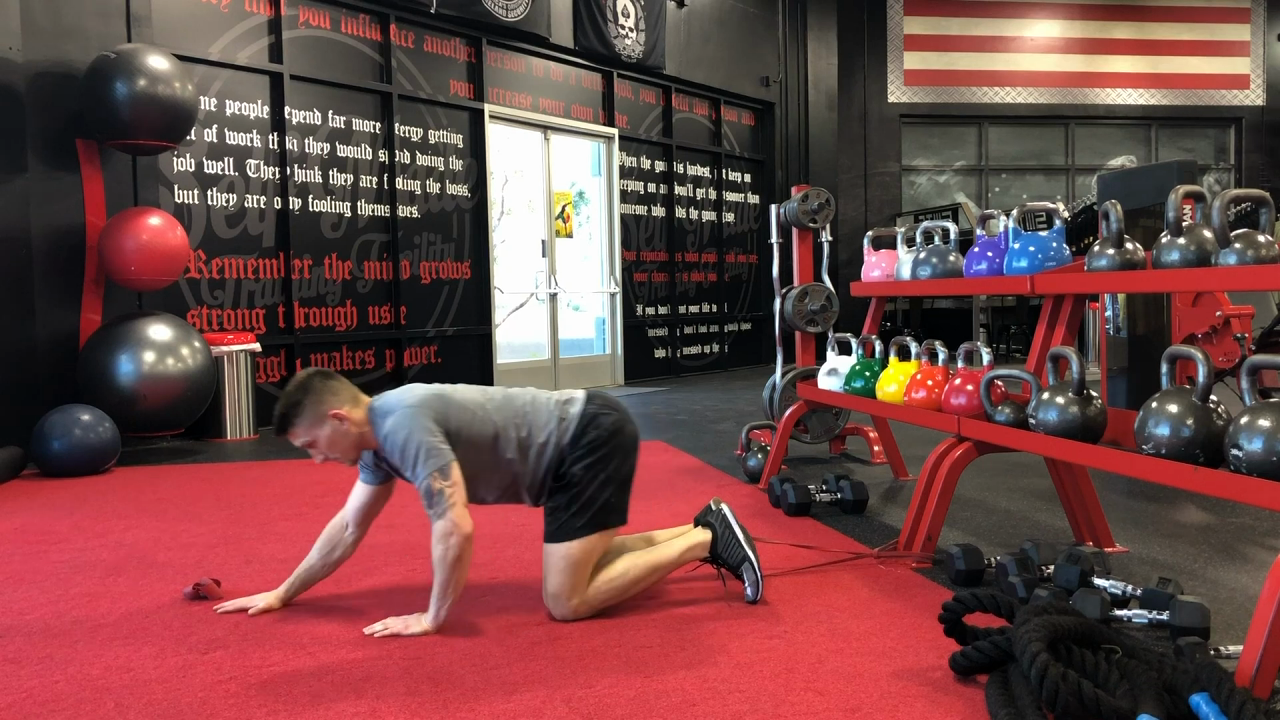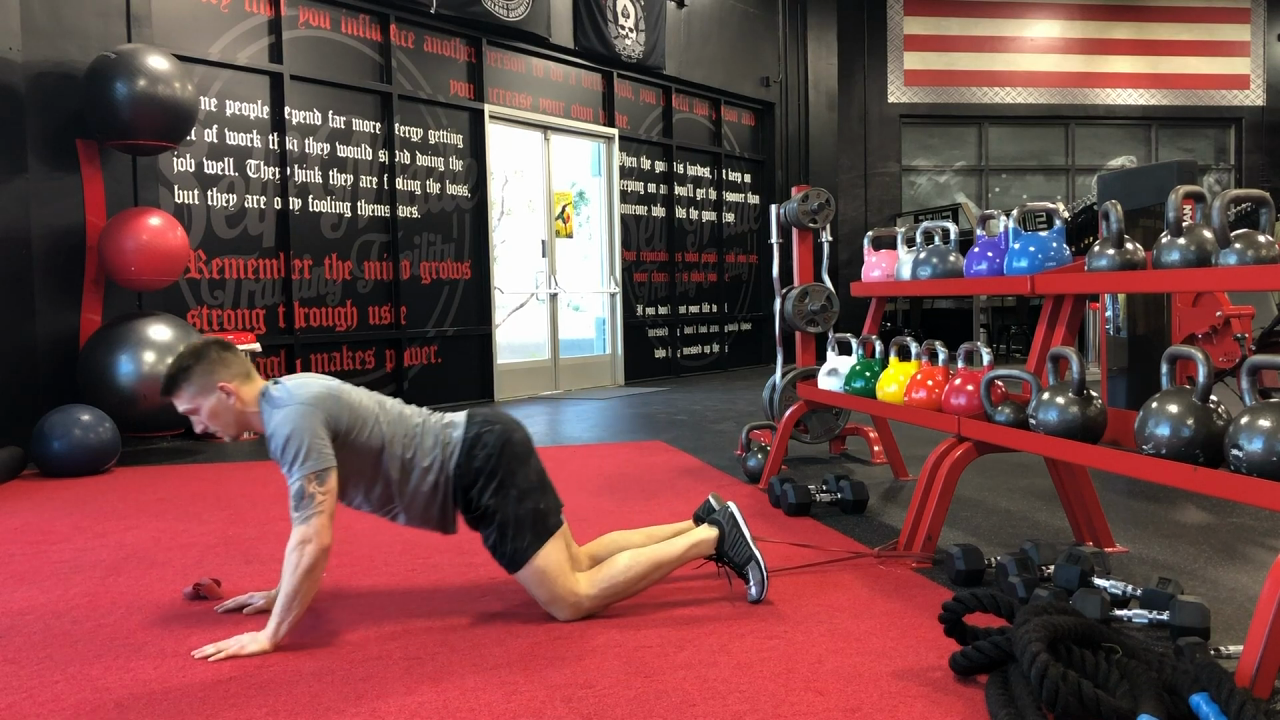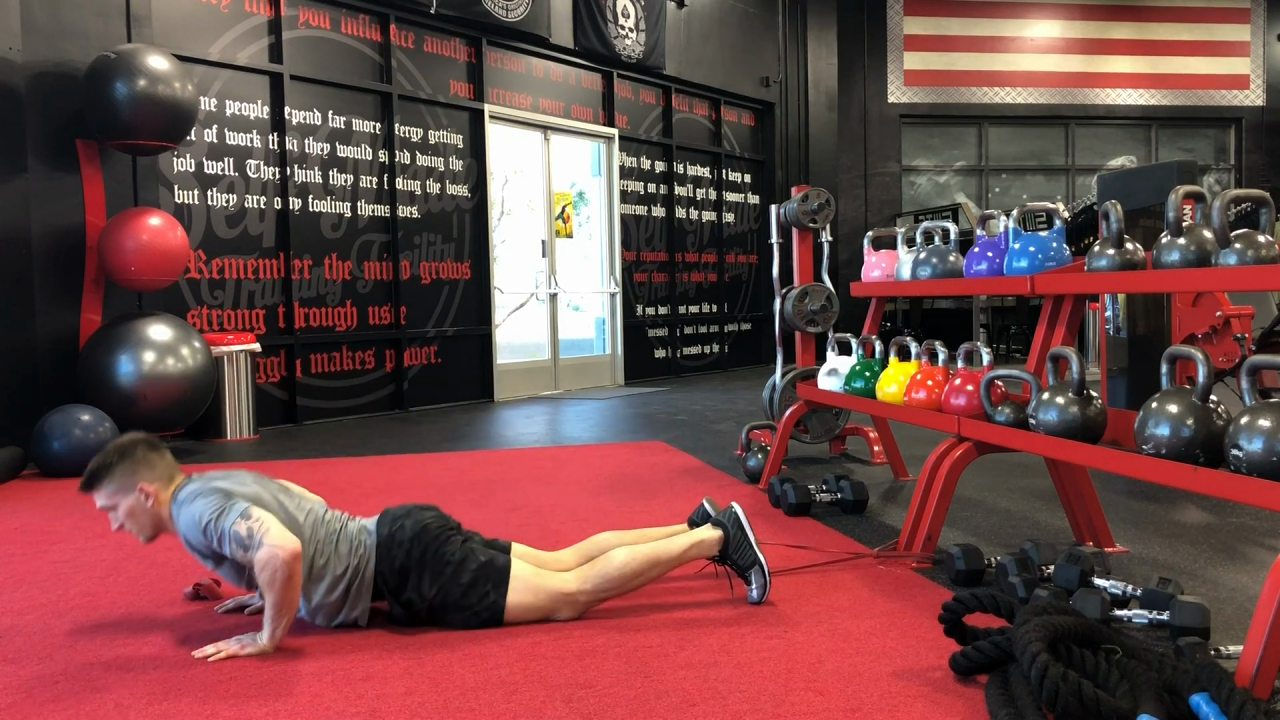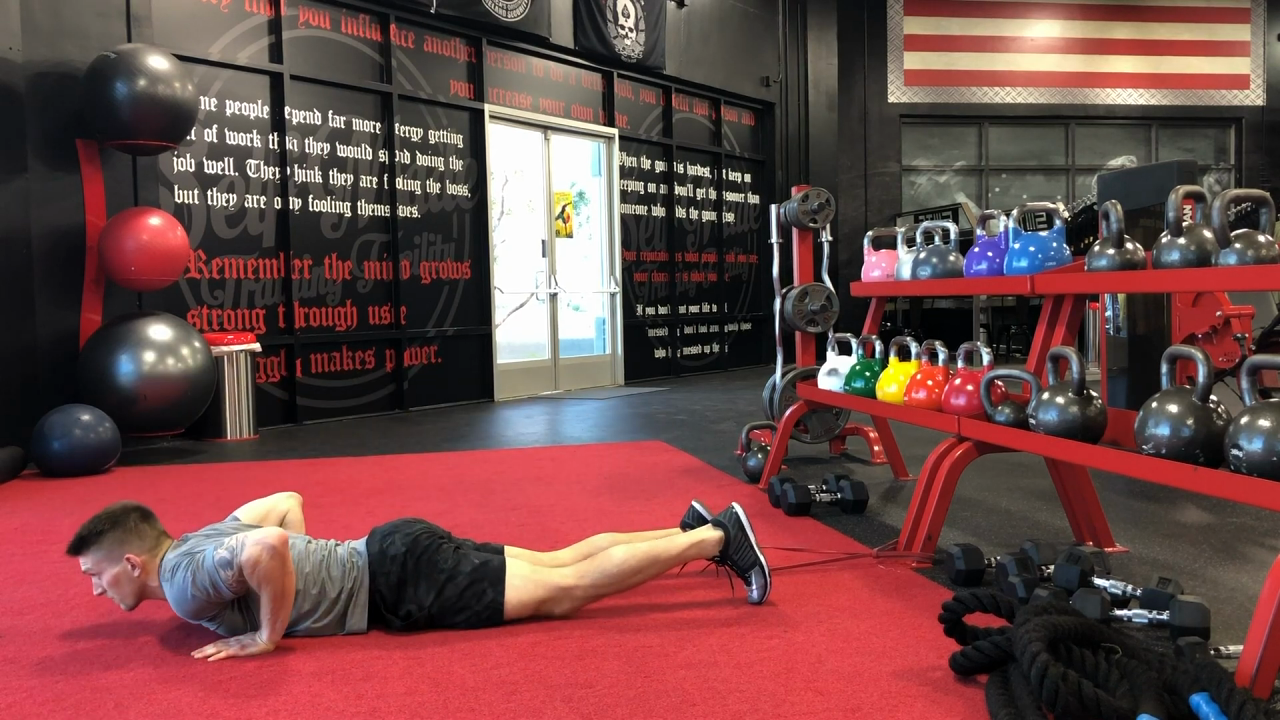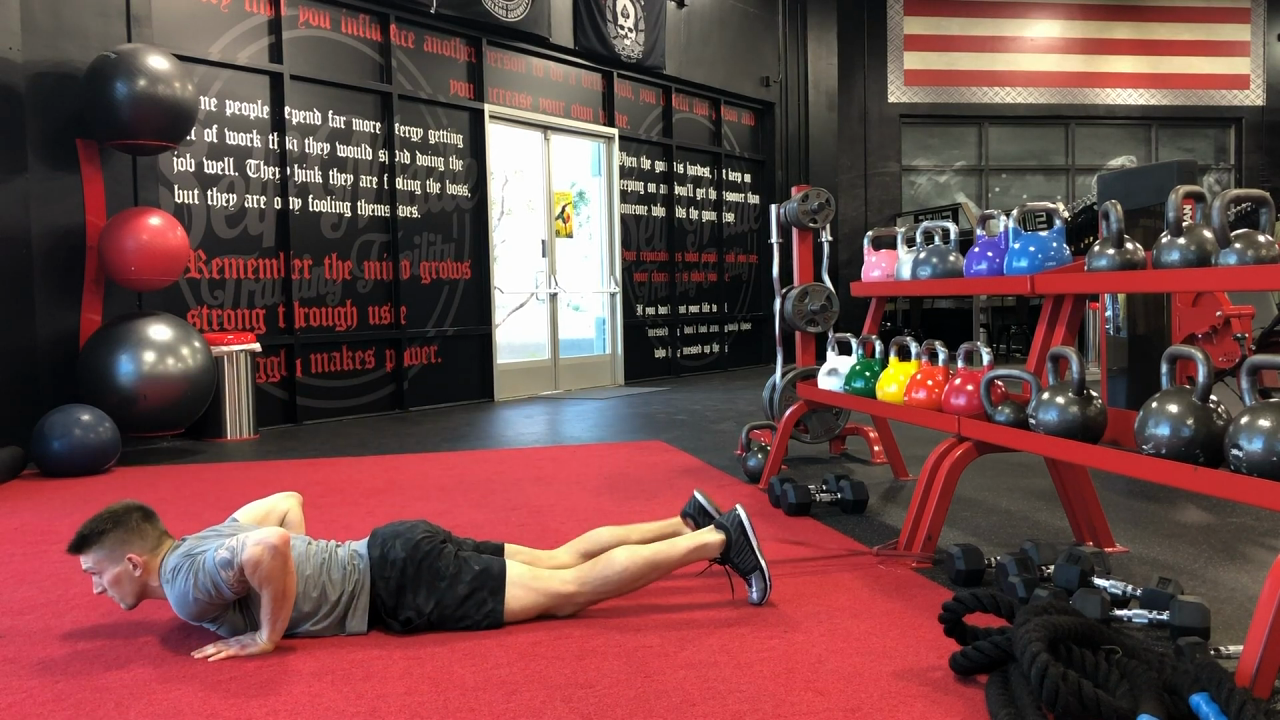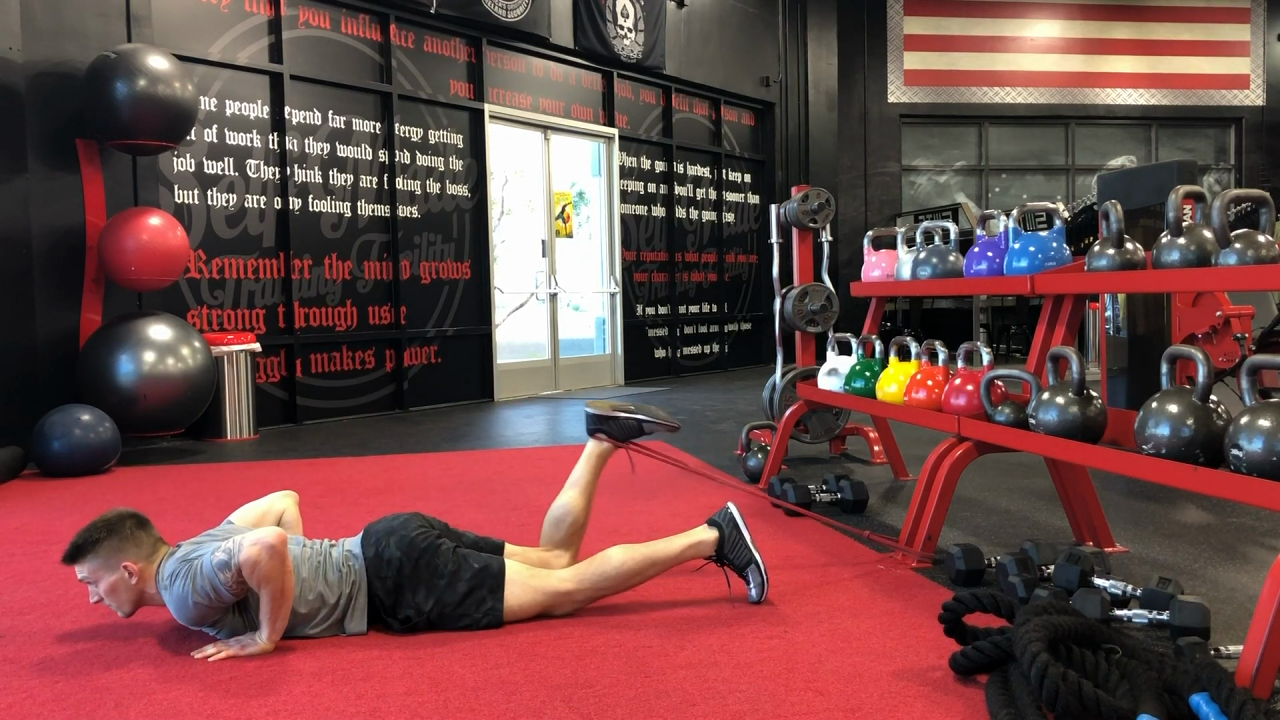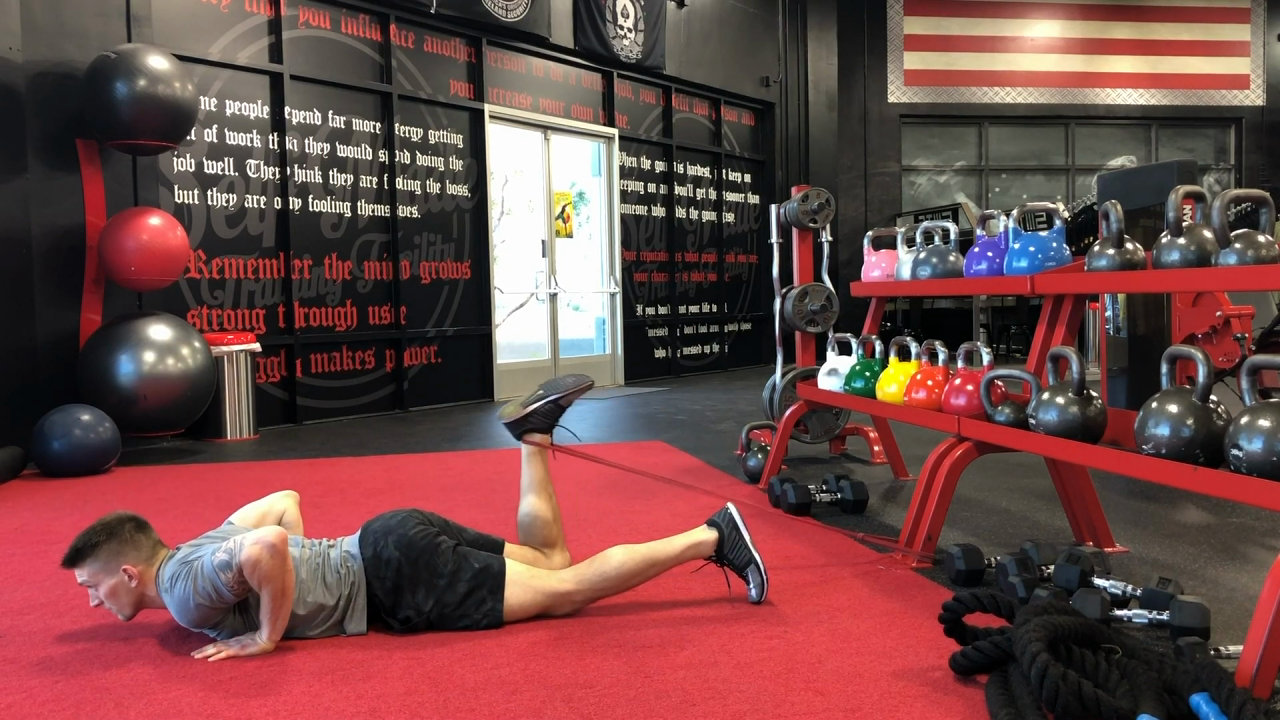
dt=0.7s
person 1, frame 1
left shoulder: (403, 425)
right shoulder: (380, 429)
left elbow: (456, 529)
right elbow: (349, 525)
left wrist: (435, 616)
right wrist: (283, 592)
left hip: (591, 438)
right hip: (584, 433)
left knee: (567, 601)
right knee: (575, 569)
left ankle: (706, 541)
right ankle: (703, 529)
person 1, frame 2
left shoulder: (291, 417)
right shoulder: (290, 397)
left elbow: (313, 541)
right elbow: (310, 518)
left wrist: (270, 635)
right wrist: (279, 594)
left hip: (483, 462)
right hip: (484, 448)
left knee: (570, 600)
right knee: (575, 564)
left ankle: (711, 539)
right ankle: (703, 525)
person 1, frame 3
left shoulder: (194, 511)
right shoulder: (217, 486)
left elbow: (284, 551)
left wrist: (270, 635)
right wrist: (266, 592)
left hip: (407, 566)
right hip: (403, 539)
left knee: (572, 593)
right knee: (565, 563)
left ankle: (715, 540)
right ankle: (700, 525)
person 1, frame 4
left shoulder: (186, 581)
right shoulder: (206, 541)
left elbow: (269, 545)
right elbow: (286, 501)
left wrist: (269, 634)
left hip: (402, 579)
right hip: (398, 553)
left knee: (566, 589)
right knee: (561, 564)
left ankle: (715, 536)
right ankle: (694, 532)
person 1, frame 5
left shoulder: (184, 585)
right shoulder: (204, 544)
left elbow: (268, 549)
right elbow: (287, 500)
left wrist: (267, 633)
left hip: (400, 582)
right hip: (399, 555)
left knee: (568, 589)
right knee: (563, 560)
left ankle: (717, 541)
right ankle: (687, 522)
person 1, frame 6
left shoulder: (184, 589)
right shoulder: (204, 547)
left elbow: (267, 548)
right elbow: (283, 499)
left wrist: (268, 635)
left hip: (400, 576)
right hip: (396, 546)
left knee: (565, 592)
right knee: (555, 560)
left ankle: (710, 537)
right ankle: (604, 437)
person 1, frame 7
left shoulder: (185, 593)
right shoulder: (203, 548)
left elbow: (266, 547)
right elbow: (285, 500)
left wrist: (268, 634)
left hip: (398, 574)
right hip: (396, 542)
left knee: (566, 590)
right knee: (551, 560)
left ankle: (711, 536)
right ankle: (534, 431)
